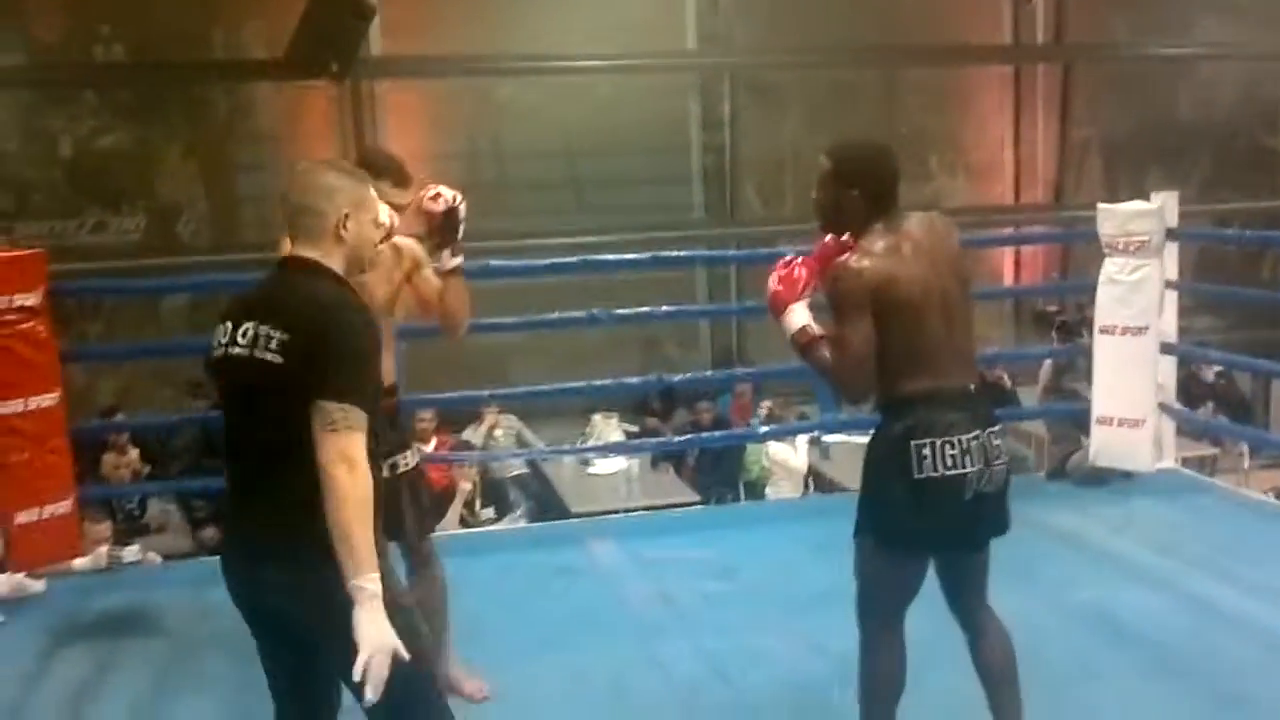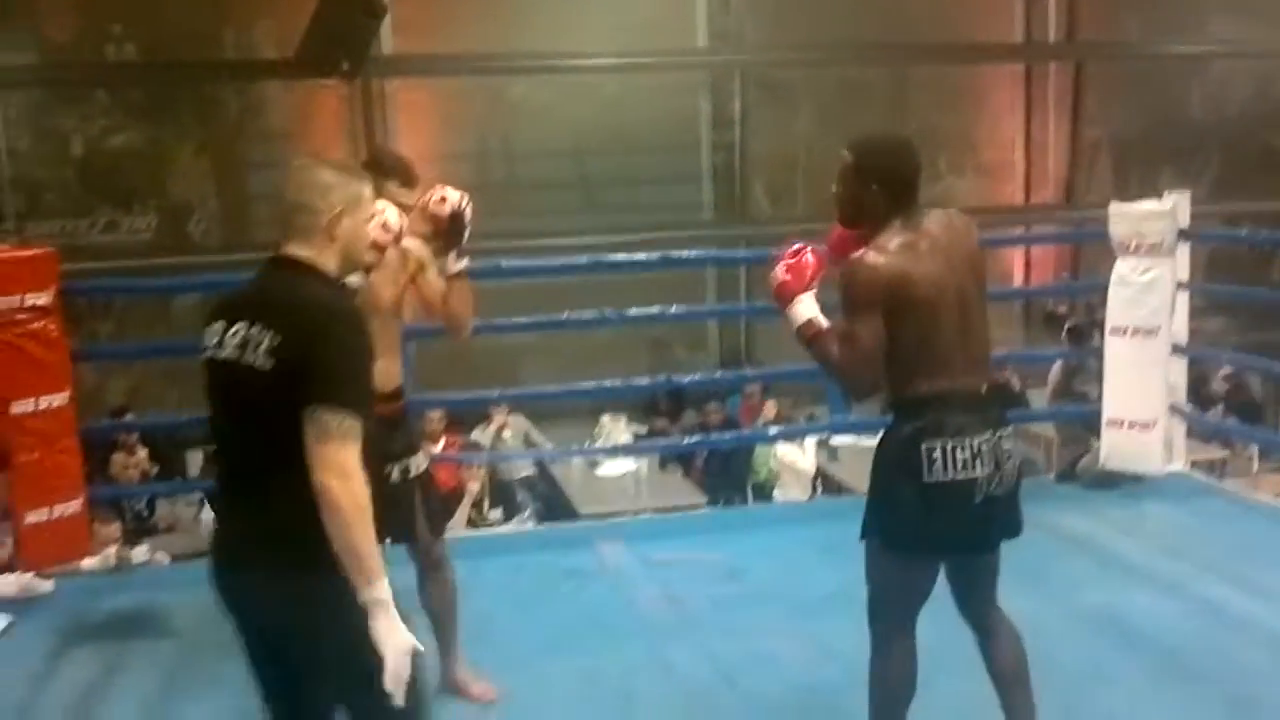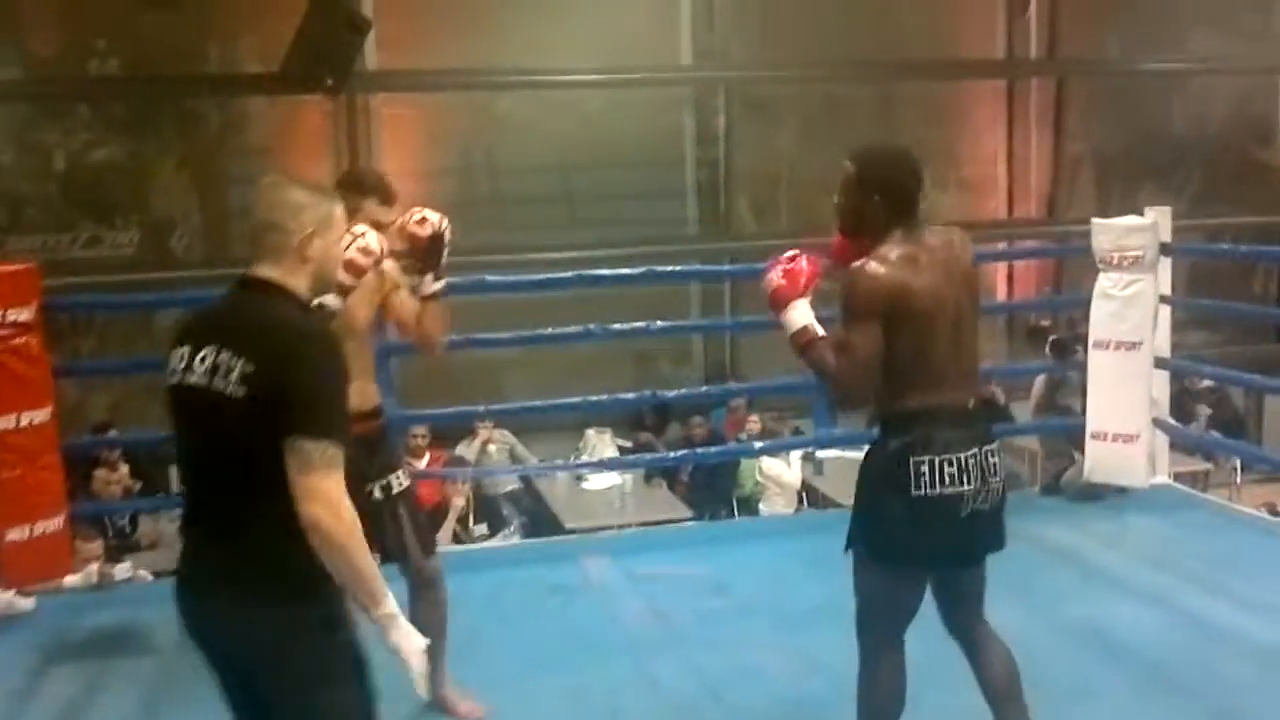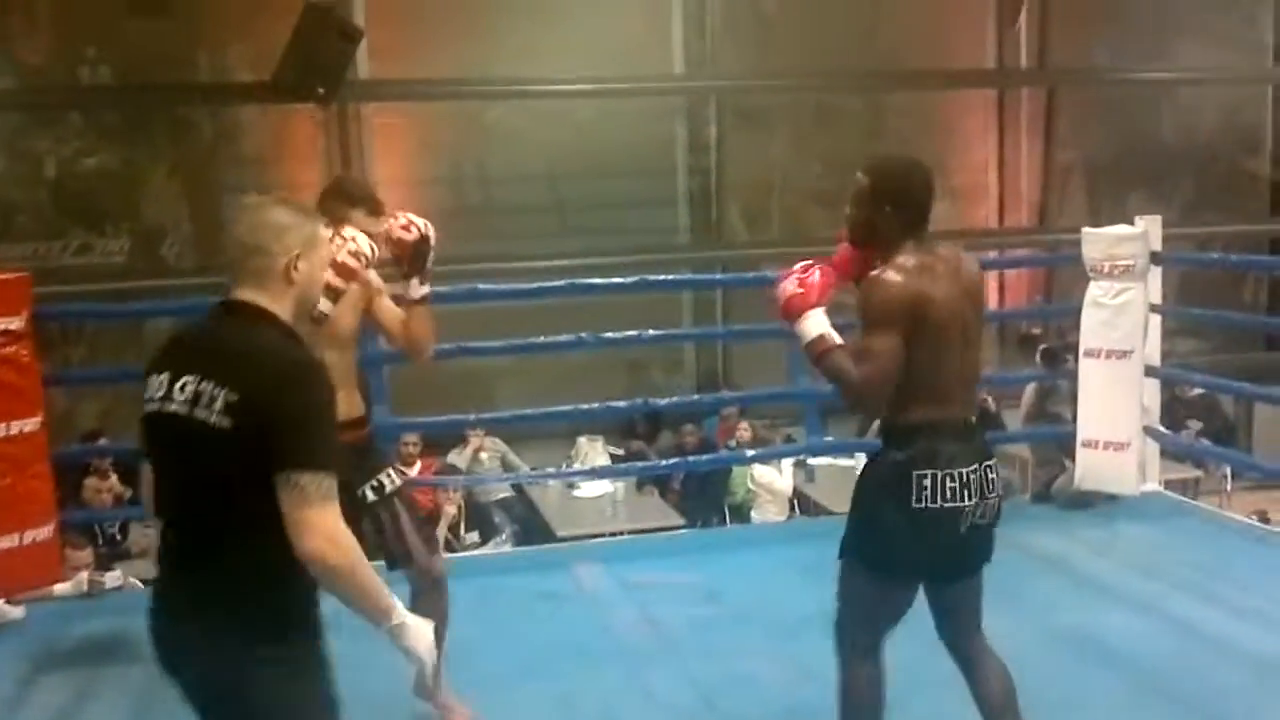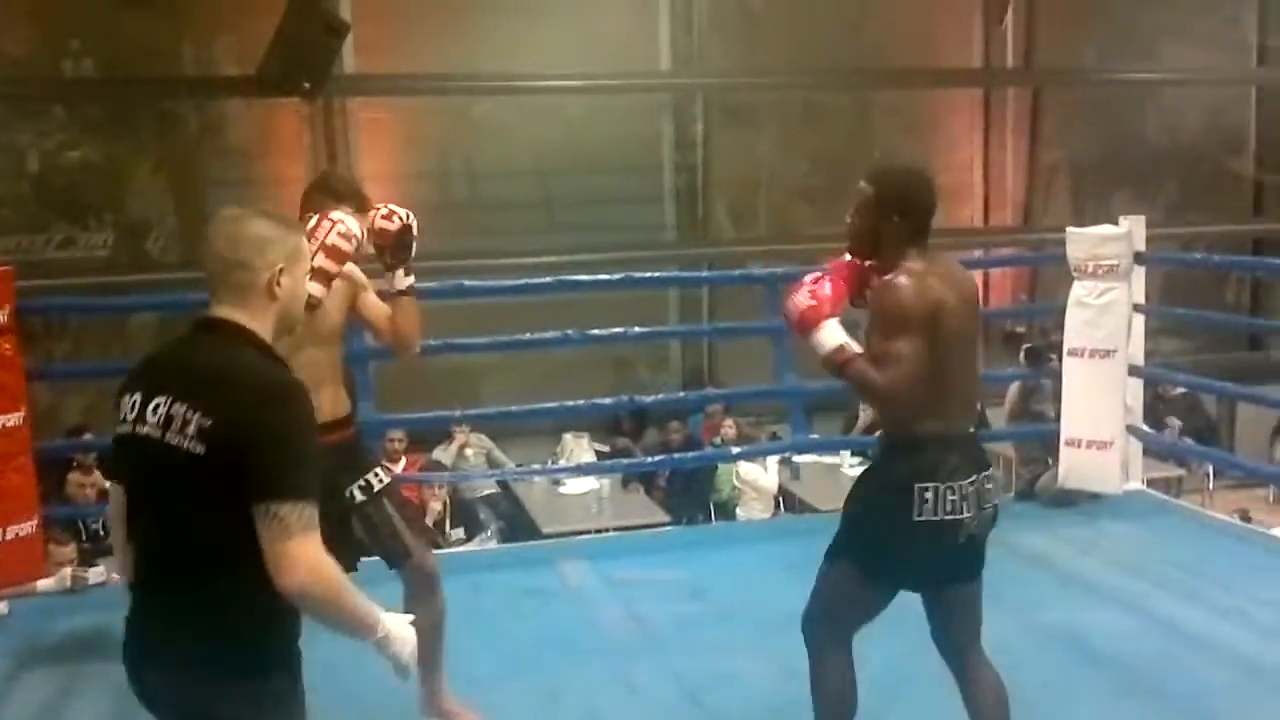
dt=0.1s
person 1, frame 1
left shoulder: (855, 270)
right shoulder: (939, 231)
left elbow: (855, 384)
left wrist: (794, 315)
left hip: (918, 445)
right hip: (976, 435)
left knee: (880, 620)
right knee: (974, 608)
person 1, frame 2
left shoulder: (870, 266)
right shoulder: (959, 229)
left elbow: (861, 380)
left wrist: (800, 307)
left hip: (928, 447)
right hip: (985, 437)
left knee: (891, 623)
right knee: (984, 610)
person 1, frame 3
left shoulder: (872, 276)
right shoulder: (955, 246)
left elbow: (852, 388)
left wrist: (795, 313)
left hip: (915, 461)
right hip: (973, 452)
left knee: (879, 637)
right knee: (970, 624)
person 1, frame 4
left shoulder: (888, 285)
right shoulder: (961, 265)
left elbow: (870, 394)
left wrist: (809, 321)
left hip: (916, 473)
right hip: (971, 465)
left knee: (857, 640)
right knee: (966, 639)
person 1, frame 5
left shoulder: (901, 291)
right shoulder: (955, 277)
left elbow: (896, 398)
left wrist: (825, 335)
right wrist: (867, 296)
left hip: (912, 482)
right hip: (963, 477)
left knee: (825, 630)
right knee: (964, 649)
person 2, frame 1
left shoulder: (406, 252)
left elbow: (455, 323)
left wrist: (449, 250)
left hip: (383, 413)
left knee: (420, 548)
left ankle: (442, 663)
person 2, frame 2
left shoulder: (411, 252)
left elbow: (458, 325)
left wrist: (453, 252)
right wrist: (358, 268)
left hip: (390, 418)
left knee: (431, 551)
left ankle: (451, 666)
person 2, frame 3
left shoulder: (384, 272)
left elbow: (431, 342)
left wrist: (431, 272)
right wrist: (335, 289)
left hip: (370, 435)
left knee: (425, 567)
person 2, frame 4
left shoulder: (364, 280)
left elbow: (418, 348)
left wrist: (417, 276)
right wrist: (325, 295)
left hip: (356, 444)
left knee: (429, 567)
person 2, frame 5
left shoulder: (350, 276)
left elbow: (405, 342)
left wrist: (400, 268)
right wrist: (315, 279)
left hip: (346, 443)
left knee: (421, 568)
person 3, frame 1
left shoulder: (239, 312)
right shoulder: (339, 315)
right elbow: (342, 462)
right wrist: (368, 598)
left hip: (247, 556)
right hip: (317, 563)
person 3, frame 2
left shoulder: (228, 311)
right shoulder: (330, 317)
right elbow: (336, 474)
right wrist: (381, 605)
left hip: (237, 563)
right hip: (311, 575)
person 3, frame 3
left shoulder: (195, 333)
right shoulder: (305, 343)
right elbow: (321, 506)
right wrist: (390, 618)
left hip: (203, 593)
right hip: (284, 605)
person 3, frame 4
left shoulder: (170, 357)
right shoulder: (290, 371)
right elbow: (318, 541)
right wrist: (399, 623)
left hip: (177, 624)
right hip: (263, 640)
person 3, frame 5
left shoulder: (144, 378)
right shoulder: (269, 392)
right elbow: (299, 571)
right wrist: (381, 628)
left hip: (152, 655)
right hip: (237, 670)
